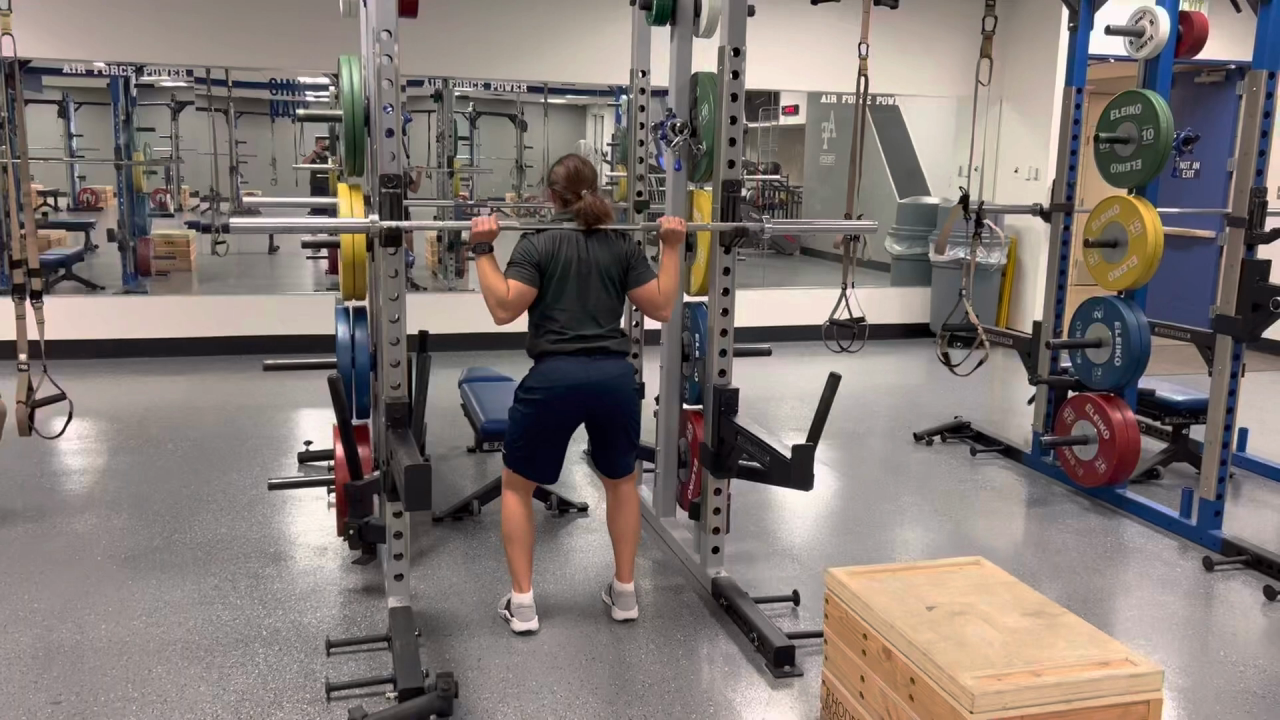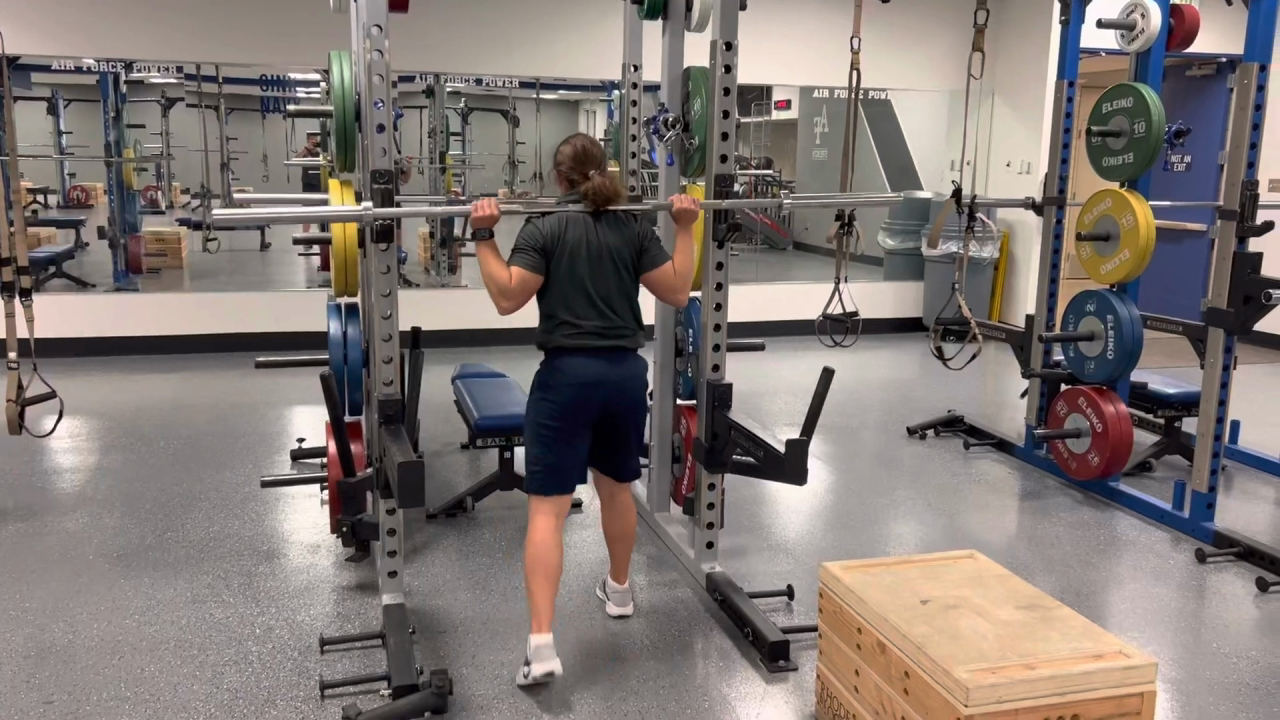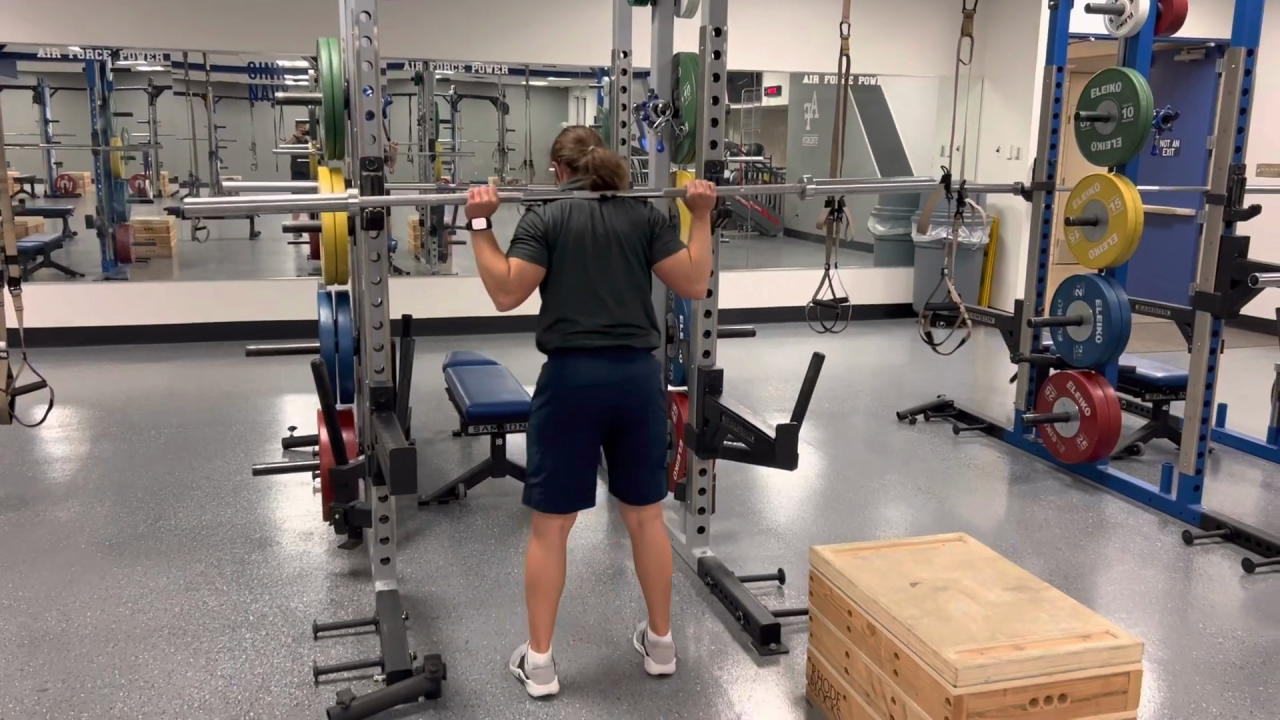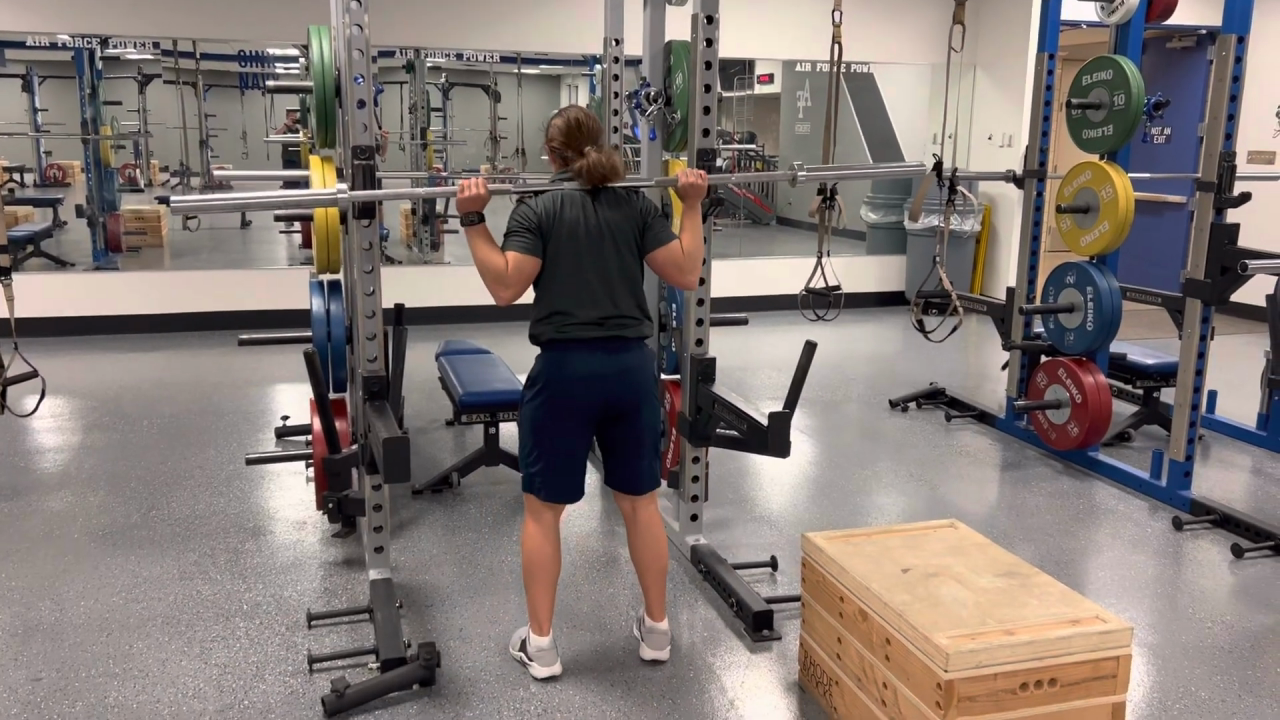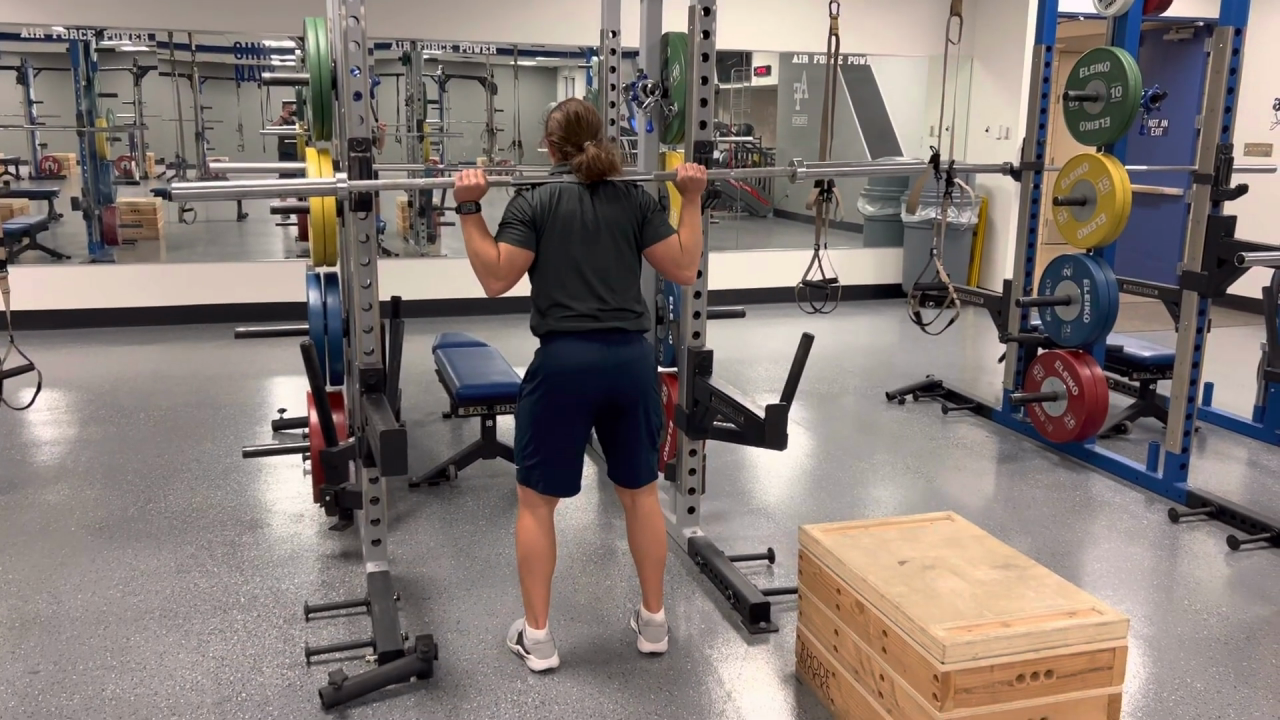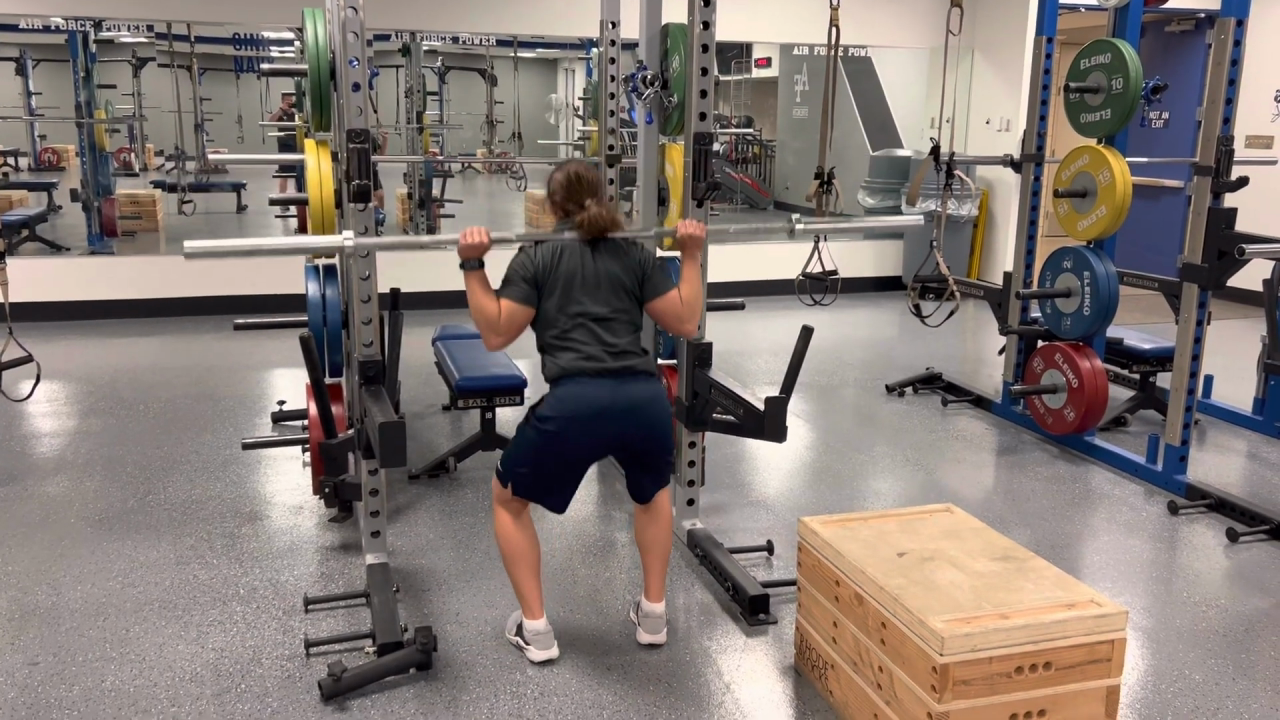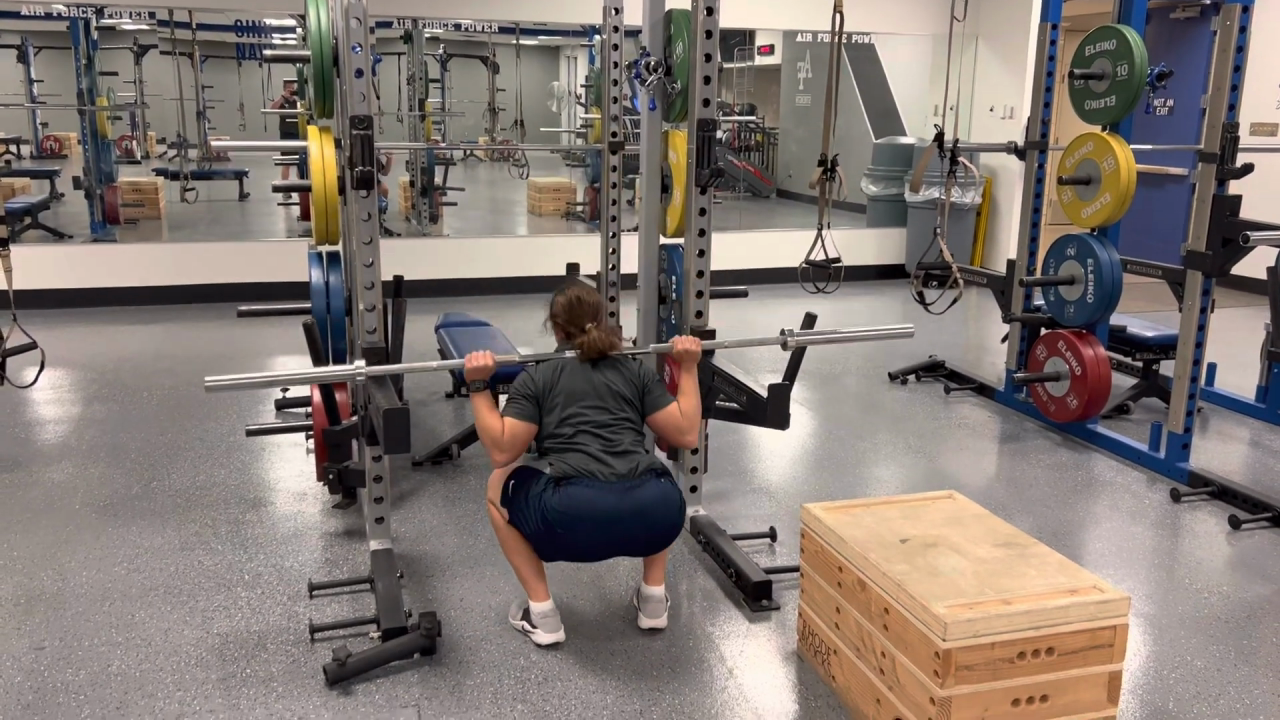
dt=0.7s
person 1, frame 1
left shoulder: (538, 244)
right shoulder: (623, 245)
left elbow: (504, 309)
right elbow: (662, 308)
left wrist: (483, 250)
right wrist: (672, 249)
left hip: (555, 379)
right hip: (615, 377)
left knee: (517, 487)
right knee: (622, 483)
left ankle: (522, 601)
right ankle: (624, 592)
person 1, frame 2
left shoulder: (543, 228)
right shoulder: (634, 228)
left elbow: (507, 297)
right elbow: (677, 291)
left wrist: (483, 235)
right wrist: (685, 229)
left hip: (567, 375)
right hip: (626, 372)
left knee: (547, 507)
right knee: (617, 488)
left ankle: (542, 644)
right ankle: (618, 588)
person 1, frame 3
left shoulder: (545, 217)
right shoulder: (646, 215)
left elbow: (506, 292)
right elbow: (694, 284)
left wrist: (480, 226)
right wrist: (701, 217)
left hip: (572, 378)
right hip: (638, 376)
left knee: (548, 522)
right knee: (645, 514)
left ankle: (539, 660)
right ankle: (660, 642)
person 1, frame 4
left shoulder: (537, 209)
right shoulder: (636, 205)
left elbow: (505, 287)
right elbow: (686, 273)
left wrist: (472, 219)
right wrist: (692, 206)
left hip: (564, 371)
right hip: (631, 367)
left knee: (542, 509)
right knee: (640, 501)
left ankle: (541, 643)
right ankle: (657, 628)
person 1, frame 5
left shoulder: (534, 202)
right shoulder: (636, 199)
left elbow: (496, 278)
right elbow: (684, 268)
left wrist: (468, 208)
right wrist: (692, 200)
left hip: (564, 363)
right hip: (631, 359)
left knee: (536, 500)
right knee: (640, 491)
left ankle: (537, 636)
right ankle: (654, 621)
person 1, frame 6
left shoulder: (536, 258)
right shoulder: (636, 254)
left elbow: (496, 334)
right elbow: (686, 323)
left wrist: (472, 266)
right wrist: (692, 255)
left hip: (574, 406)
right hip: (644, 402)
left knee: (508, 500)
right knee: (653, 493)
left ankle: (534, 628)
right ankle: (653, 613)
person 1, frame 7
left shoulder: (537, 377)
right shoulder: (636, 370)
left elbow: (502, 451)
right elbow: (686, 435)
left wrist: (478, 387)
right wrist: (688, 369)
left hip: (579, 519)
right hip: (657, 518)
left knee: (499, 488)
left ankle: (542, 613)
right ankle: (653, 598)
